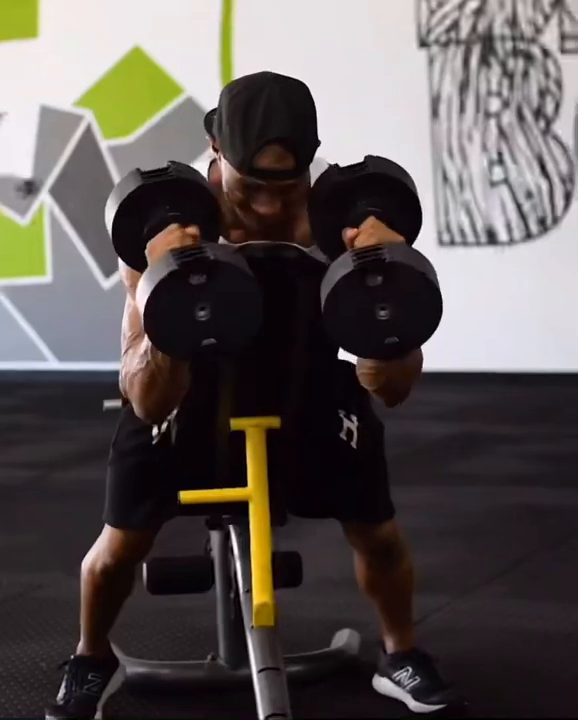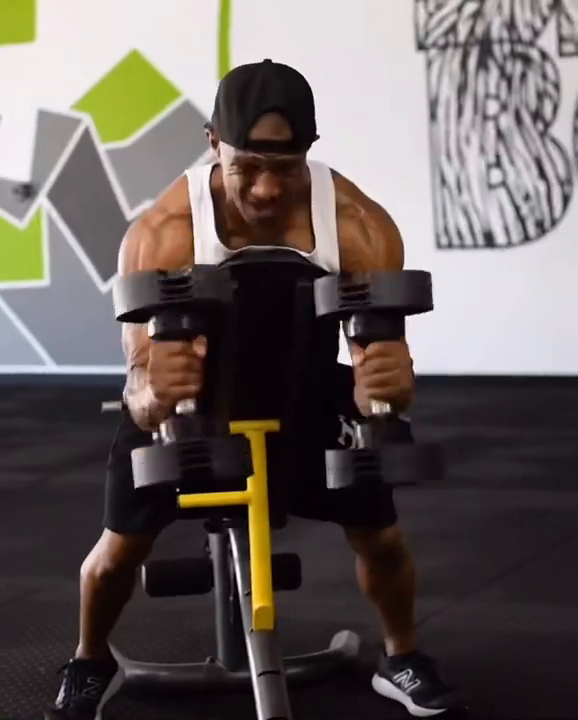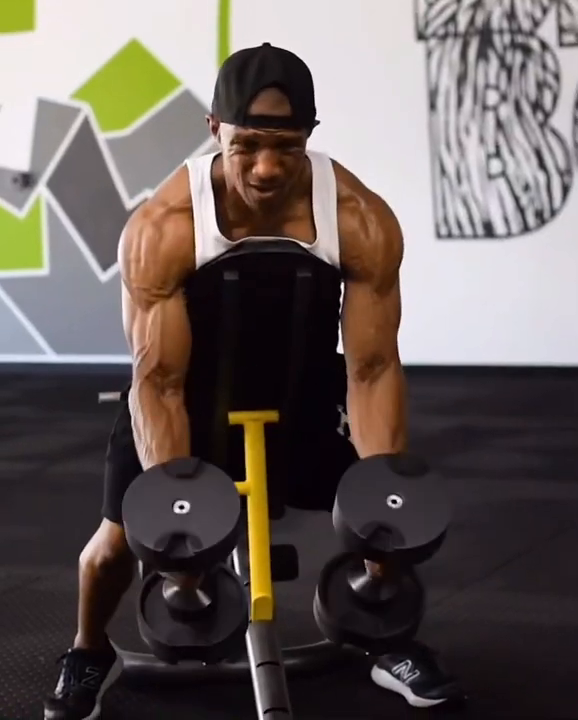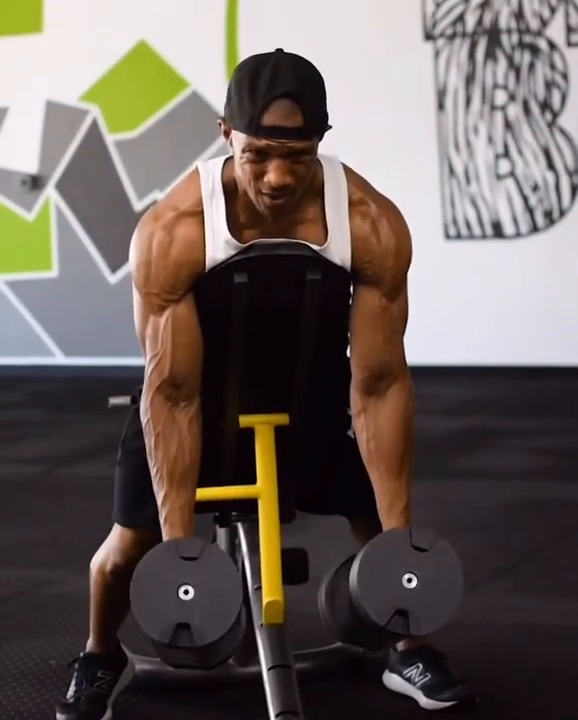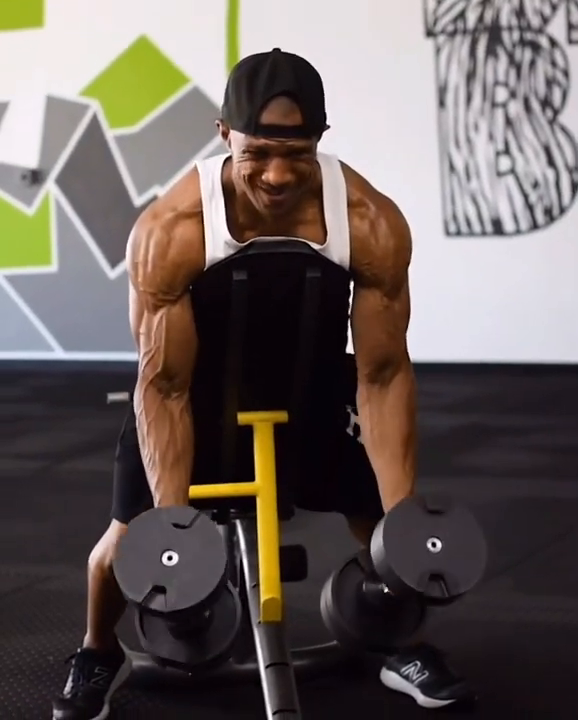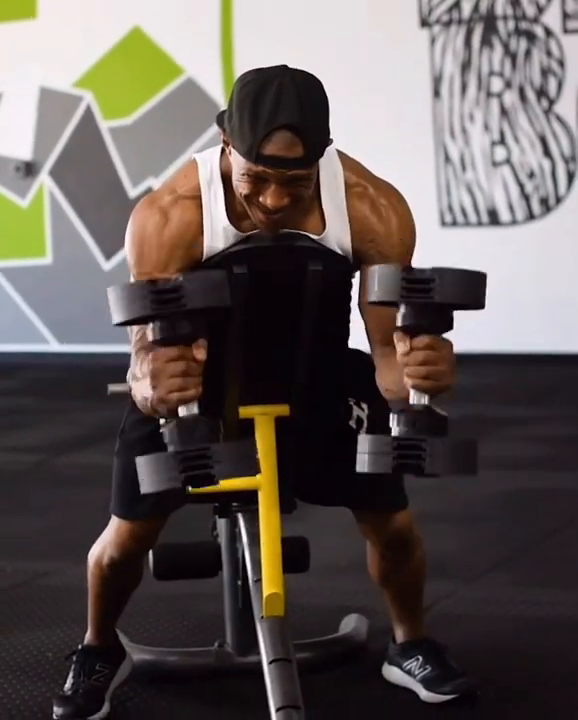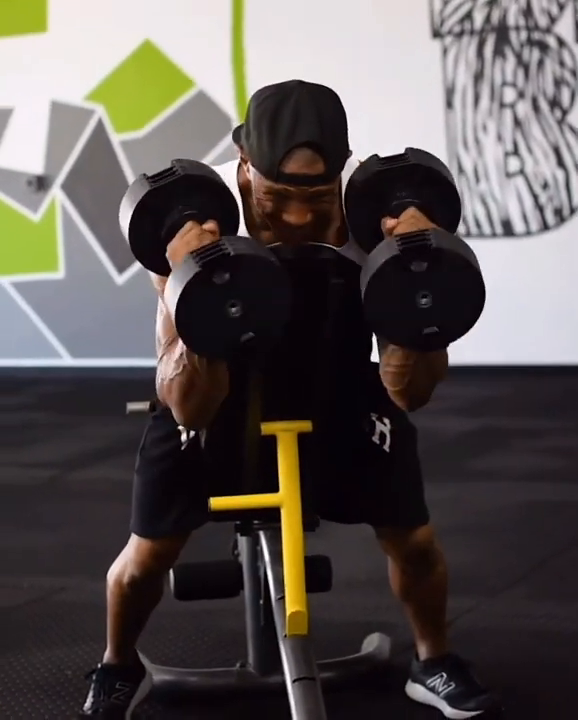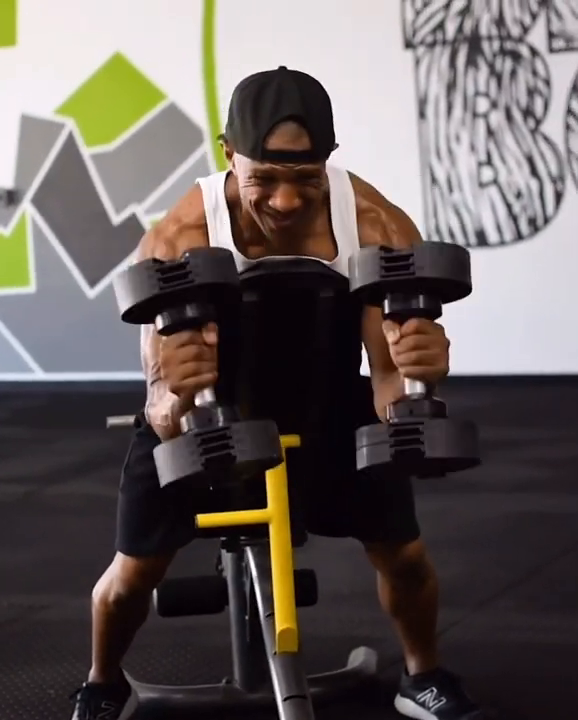
dt=0.4s
person 1, frame 1
left shoulder: (355, 215)
right shoulder: (165, 226)
left elbow: (394, 389)
right elbow: (147, 402)
left hip: (307, 373)
right hip: (194, 376)
left knee: (378, 530)
right knee: (121, 541)
left ankle: (401, 658)
right ankle: (92, 662)
person 1, frame 2
left shoulder: (360, 223)
right shoulder: (161, 231)
left elbow: (385, 364)
right elbow: (143, 401)
left wrist: (392, 379)
right wrist: (157, 390)
right hip: (189, 383)
left knee: (379, 535)
right knee: (120, 548)
left ankle: (401, 661)
right ankle: (91, 666)
person 1, frame 3
left shoulder: (361, 220)
right shoulder: (160, 227)
left elbow: (372, 367)
right elbow: (158, 381)
right hip: (194, 376)
right knee: (120, 535)
left ankle: (399, 650)
right ankle: (90, 655)
person 1, frame 4
left shoulder: (372, 225)
right shoulder: (170, 233)
left elbow: (378, 383)
right elbow: (173, 393)
left wrist: (398, 529)
right wrist: (180, 542)
right hip: (202, 384)
left knee: (383, 529)
right knee: (132, 543)
left ankle: (410, 654)
right ankle: (101, 660)
person 1, frame 5
left shoulder: (372, 224)
right shoulder: (168, 231)
left elbow: (382, 375)
right elbow: (164, 385)
left wrist: (404, 511)
right hip: (202, 379)
left knee: (385, 526)
right knee: (132, 535)
left ankle: (407, 651)
right ankle: (99, 656)
person 1, frame 6
left shoulder: (374, 210)
right shoulder: (167, 217)
left elbow: (389, 352)
right elbow: (151, 361)
left wrist: (416, 372)
right wrist: (155, 386)
right hip: (202, 372)
left knee: (393, 518)
right knee: (128, 533)
left ankle: (410, 646)
right ankle: (100, 652)
person 1, frame 7
left shoulder: (387, 212)
right shoulder: (193, 225)
left elbow: (411, 393)
right elbow: (189, 408)
left hip: (339, 379)
right hip: (223, 385)
left knee: (413, 539)
right knee: (148, 551)
left ankle: (433, 664)
right ankle: (119, 669)
person 1, frame 8
left shoulder: (381, 229)
right shoulder: (176, 243)
left elbow: (392, 392)
right elbow: (169, 419)
left wrist: (418, 376)
right wrist: (178, 395)
left knee: (403, 554)
right knee: (134, 570)
